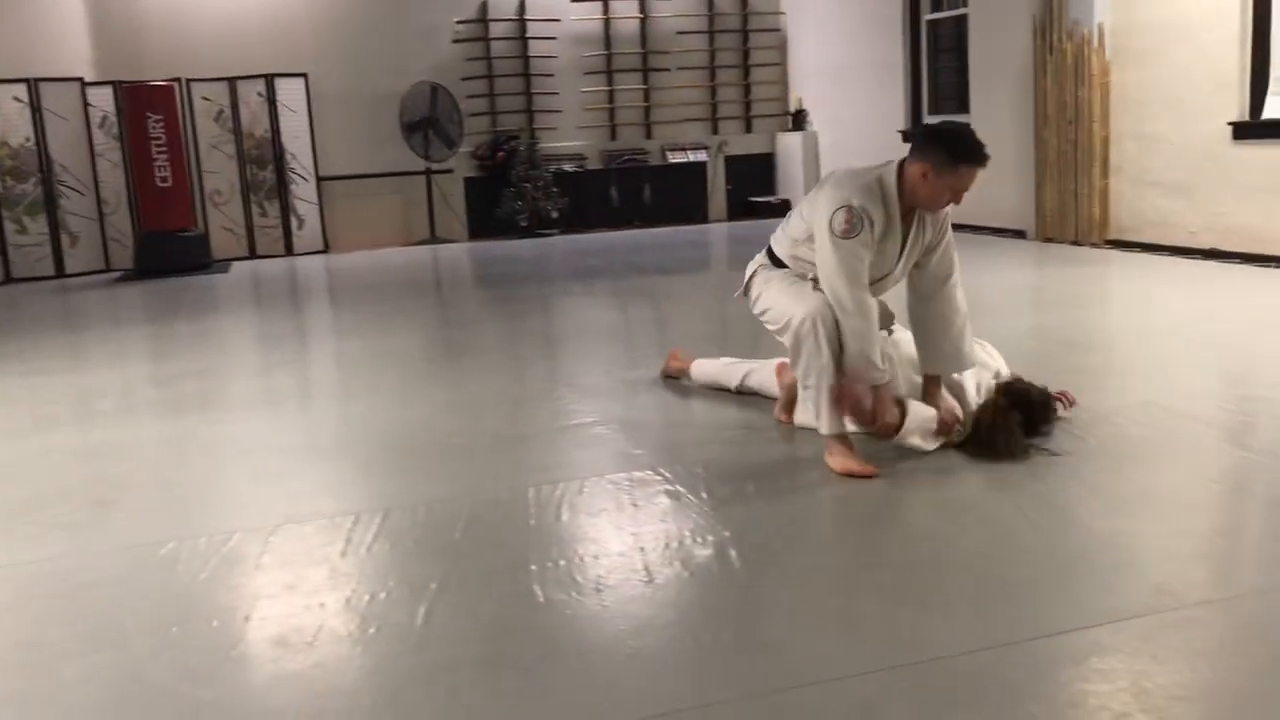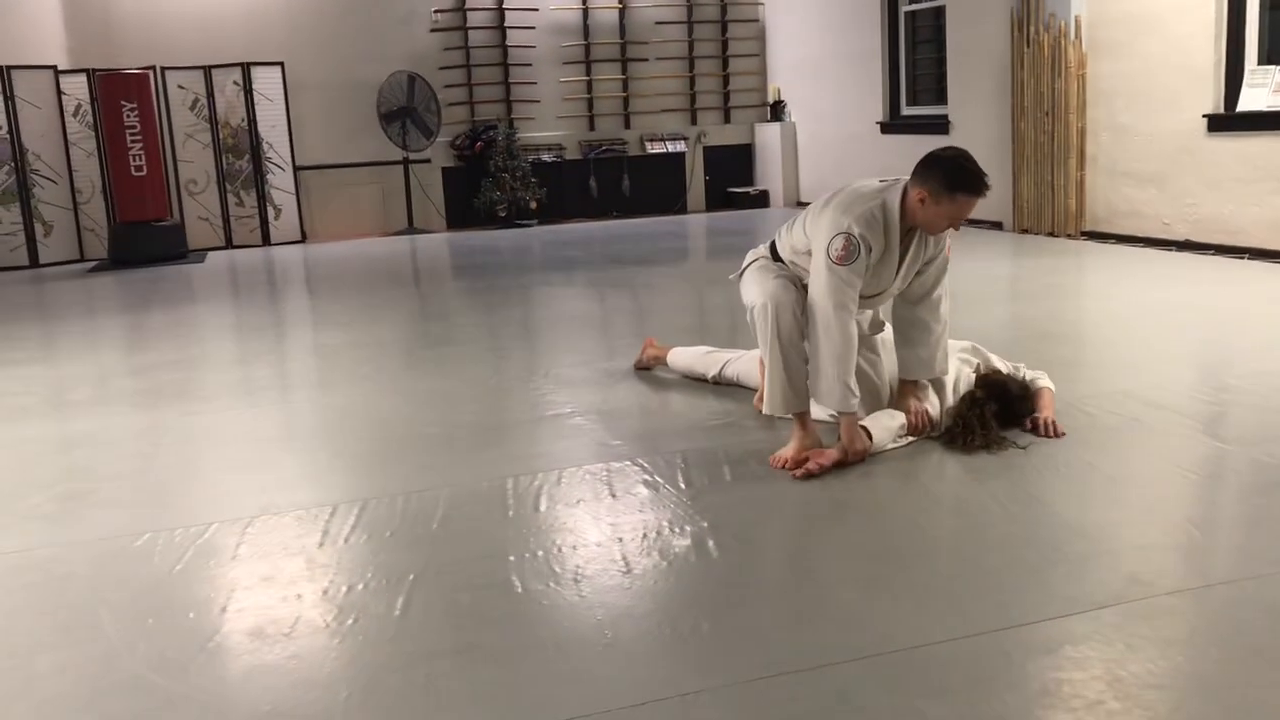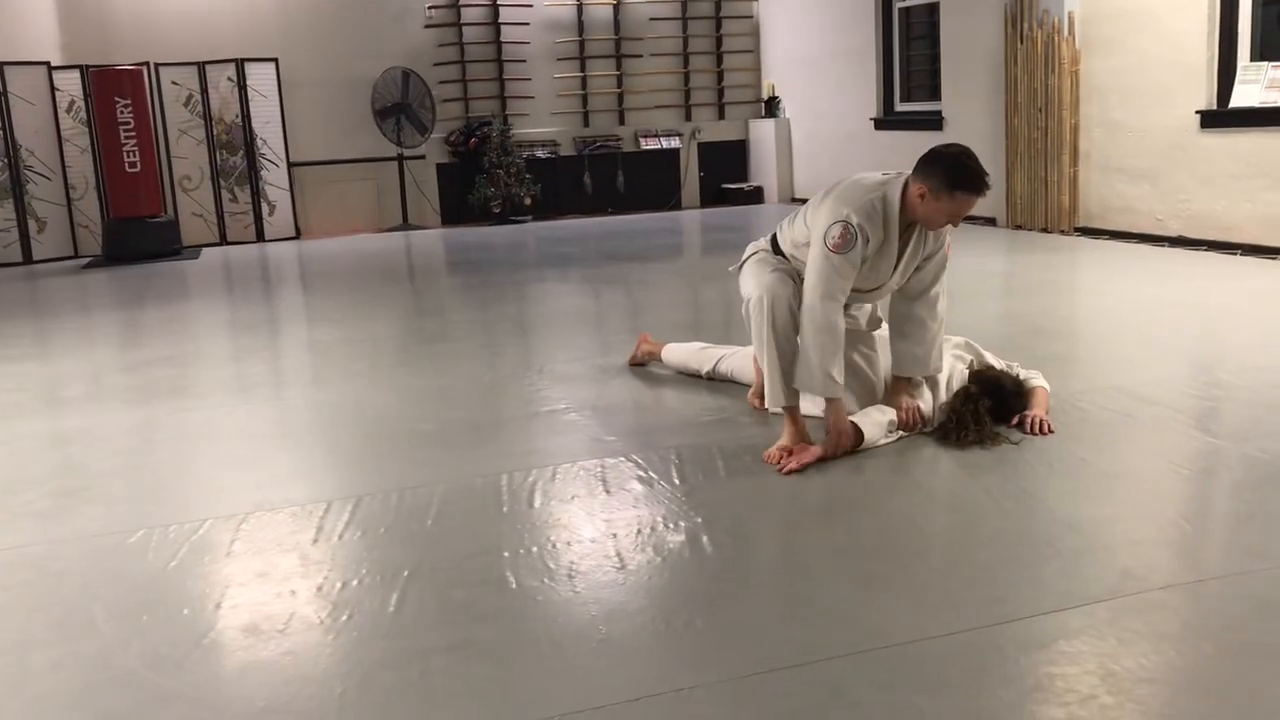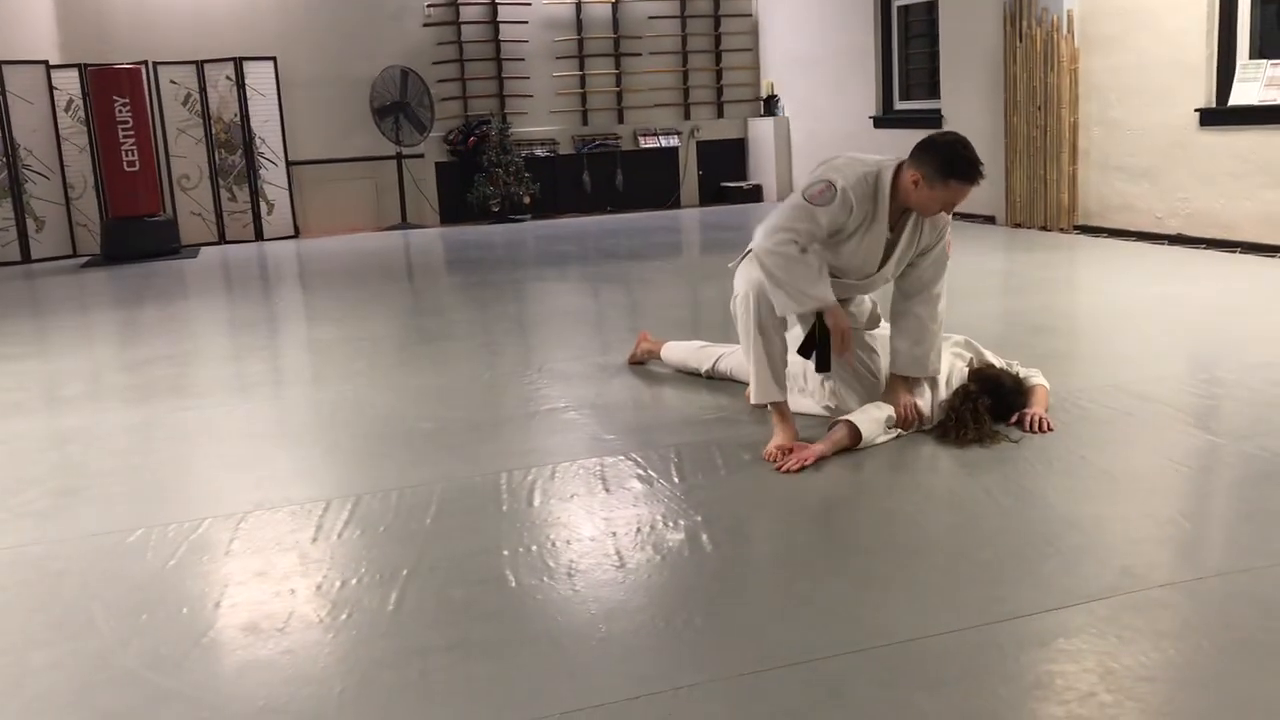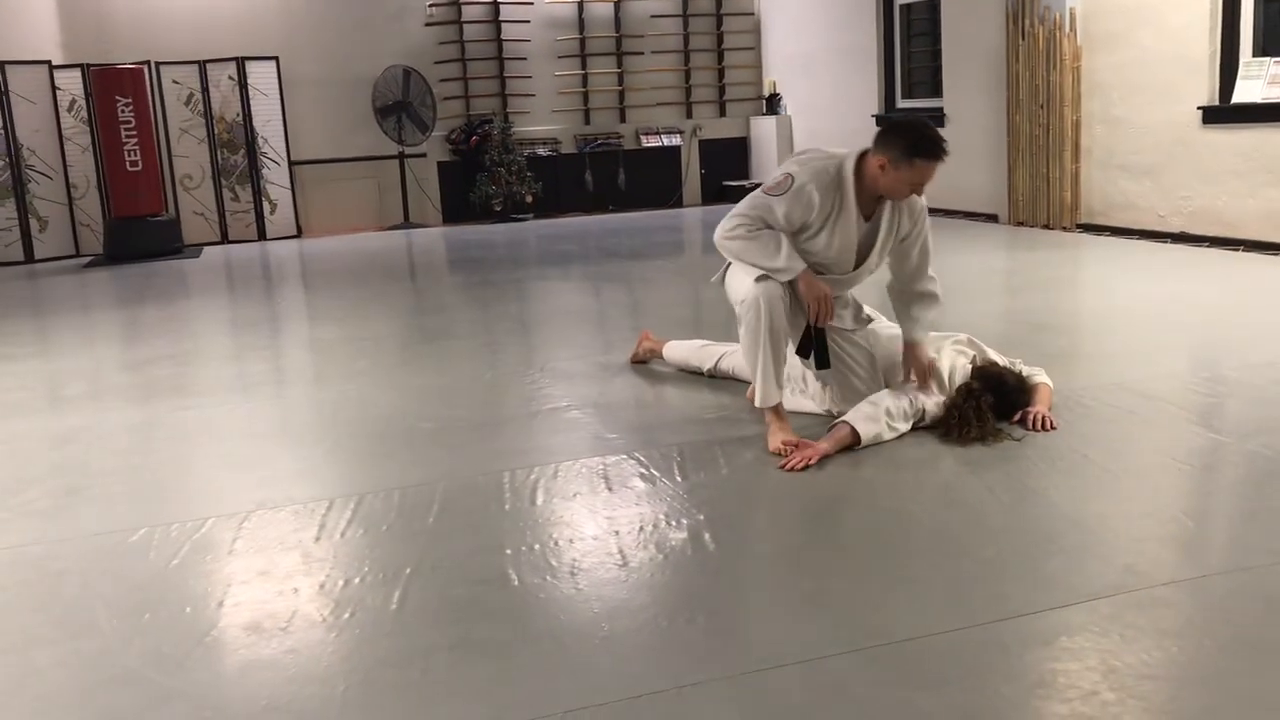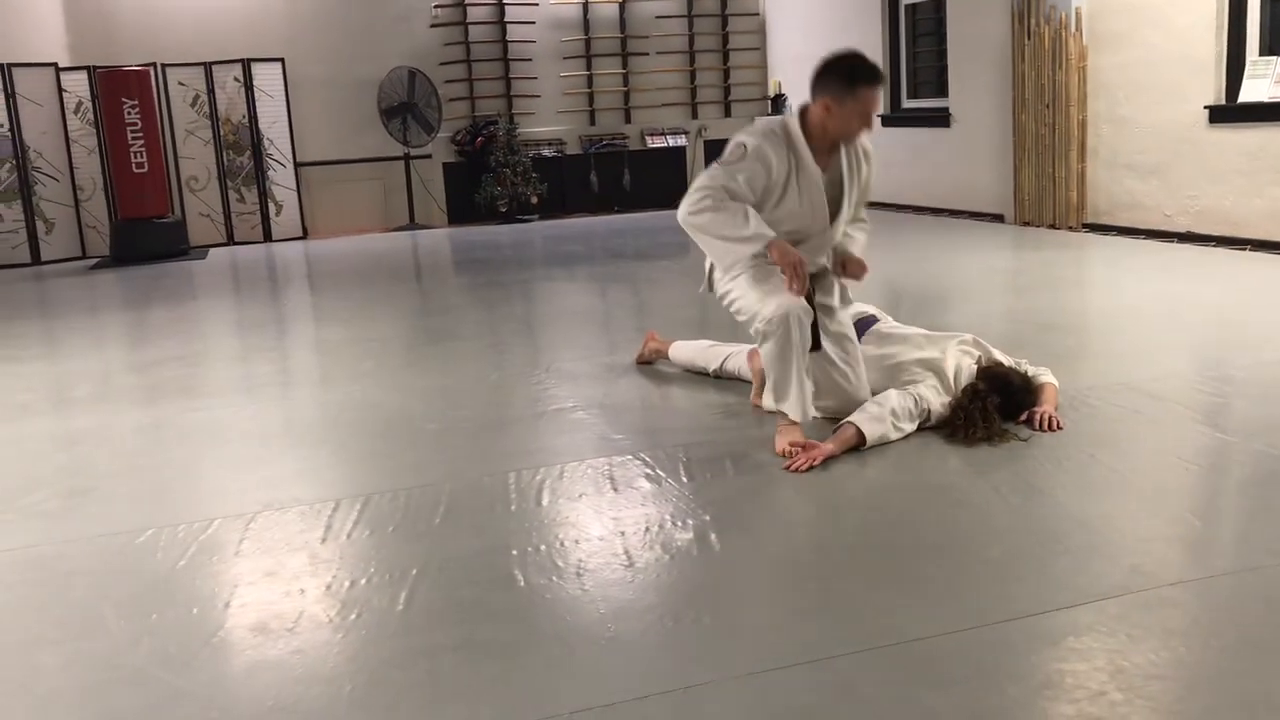
dt=0.3s
person 1, frame 1
left shoulder: (985, 359)
right shoulder: (954, 423)
right elbow: (887, 419)
left wrist: (1038, 400)
left knee: (766, 376)
left ankle: (685, 365)
person 1, frame 2
left shoulder: (977, 359)
right shoulder: (936, 410)
left elbow: (1035, 379)
right elbow: (884, 427)
left wrist: (1043, 410)
right knee: (748, 368)
left ankle: (692, 356)
right ankle: (660, 354)
person 1, frame 3
left shoulder: (969, 354)
right shoulder: (931, 403)
left elbow: (1031, 378)
right elbow: (879, 419)
left wrist: (1037, 408)
right wrist: (824, 448)
right knee: (736, 363)
right ankle: (653, 349)
person 1, frame 4
left shoulder: (967, 351)
right shoulder: (929, 401)
left elbow: (1030, 377)
right elbow: (879, 415)
left wrist: (1036, 406)
right wrist: (823, 447)
right hip: (817, 371)
left knee: (743, 358)
right knee: (736, 364)
right ankle: (652, 348)
person 1, frame 5
left shoulder: (970, 350)
right shoulder: (932, 398)
left elbow: (1033, 374)
right elbow: (881, 411)
left wrist: (1039, 405)
right wrist: (825, 445)
right hip: (820, 368)
right knee: (731, 361)
right ankle: (654, 346)
person 1, frame 6
left shoulder: (977, 350)
right shoulder: (937, 398)
left elbow: (1039, 374)
right elbow: (886, 411)
left wrist: (1045, 405)
right wrist: (832, 446)
right knee: (744, 363)
right ankle: (660, 348)
person 2, frame 1
left shoulder: (934, 213)
right shoulder: (850, 200)
left elbow: (938, 295)
right elbow: (850, 301)
left wrist: (933, 386)
right wrist: (878, 385)
left hip: (850, 295)
right hip: (784, 279)
right knee: (817, 314)
left ankle: (800, 371)
right ankle: (836, 440)
person 2, frame 2
left shoulder: (933, 226)
right shoulder: (852, 222)
left elbow: (922, 304)
right elbow: (833, 322)
left wrist: (910, 388)
right wrist: (848, 419)
left hip: (849, 297)
right hip: (782, 276)
right knee: (775, 301)
left ankle: (783, 365)
right ankle: (803, 430)
person 2, frame 3
left shoulder: (934, 224)
right shoulder: (854, 210)
left elbow: (919, 302)
right elbow: (820, 308)
left wrist: (902, 384)
right wrist: (833, 401)
left hip: (843, 295)
right hip: (781, 268)
right knee: (768, 293)
left ankle: (773, 362)
right ankle: (793, 424)
person 2, frame 4
left shoulder: (935, 220)
right shoulder: (846, 182)
left elbow: (920, 299)
right elbow: (773, 242)
left wrist: (902, 380)
right wrist: (826, 307)
left hip: (843, 290)
right hip: (781, 263)
right knee: (756, 288)
right ankle: (781, 419)
person 2, frame 5
left shoulder: (909, 208)
right shoulder: (811, 179)
left elbow: (915, 277)
right elbow: (732, 231)
left wrist: (914, 340)
right wrist: (801, 273)
left hip: (829, 294)
right hip: (774, 274)
right knee: (767, 297)
left ankle: (771, 372)
right ankle: (776, 416)
person 2, frame 6
left shoulder: (857, 151)
right shoulder: (764, 145)
right elbow: (696, 207)
left wrist: (848, 251)
right wrist: (770, 243)
left hip: (810, 276)
right hip: (750, 266)
left knee: (854, 396)
right knee: (786, 315)
left ankle: (771, 361)
right ankle: (787, 420)
